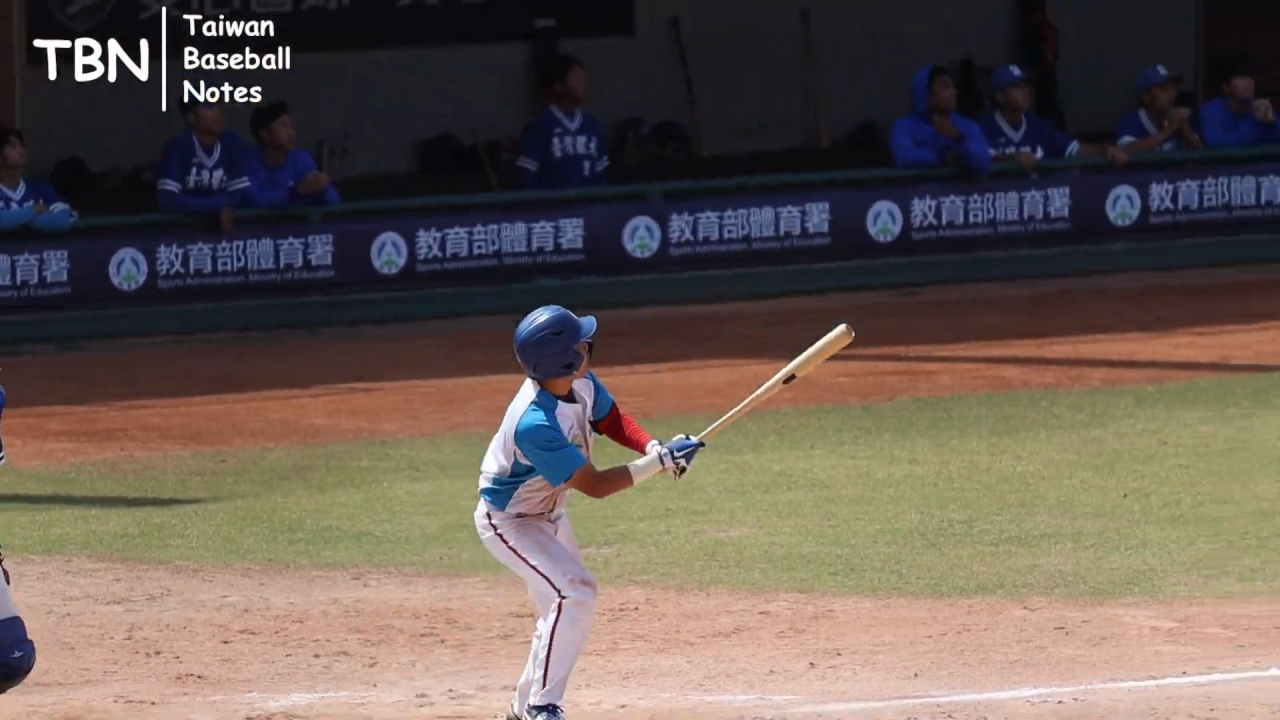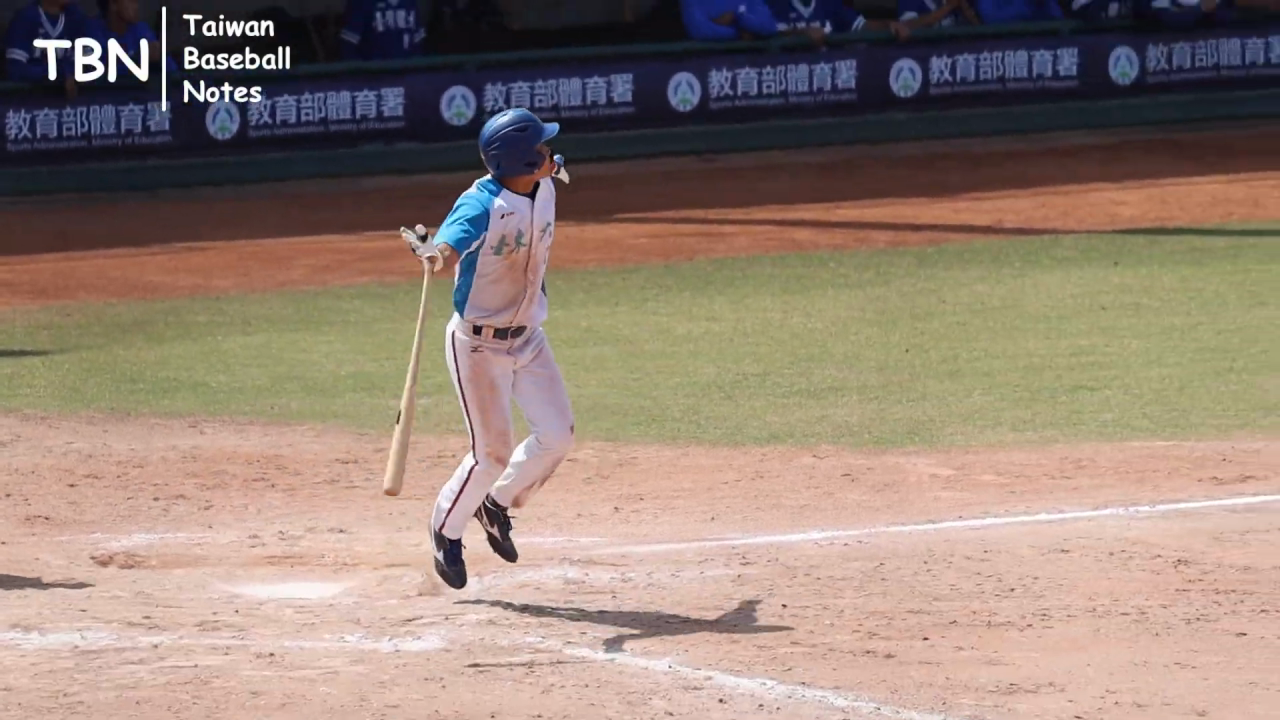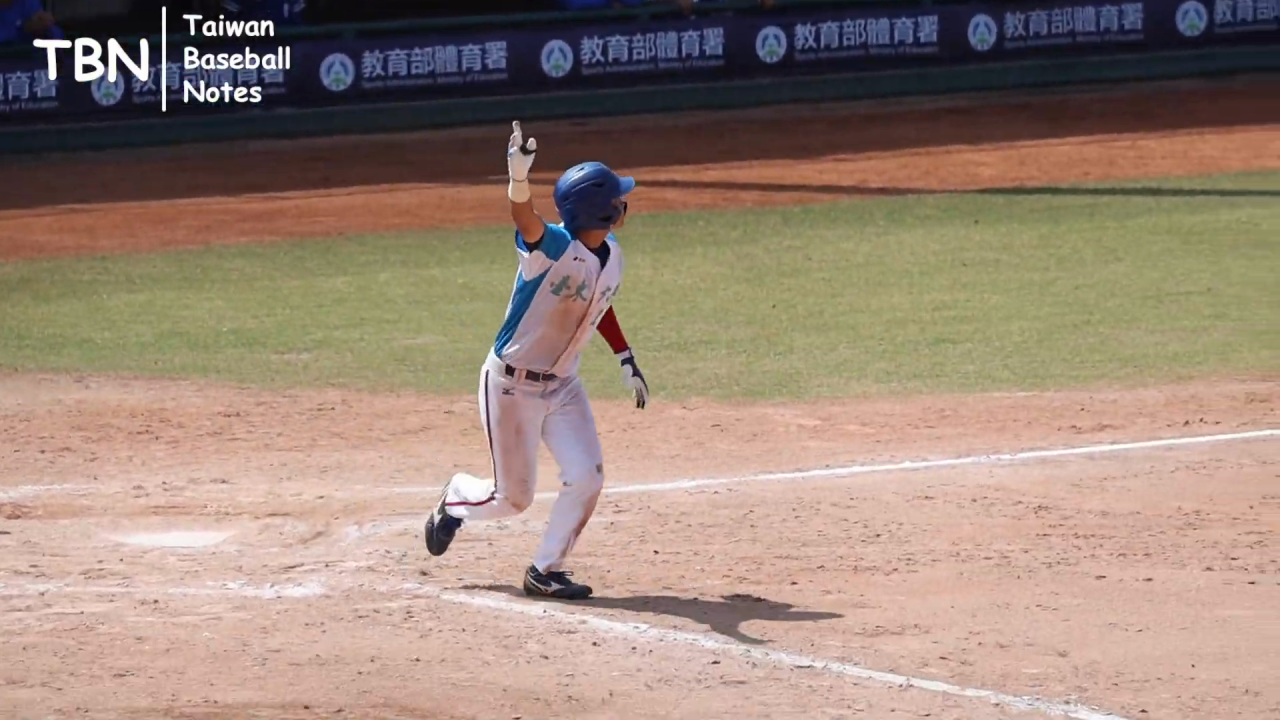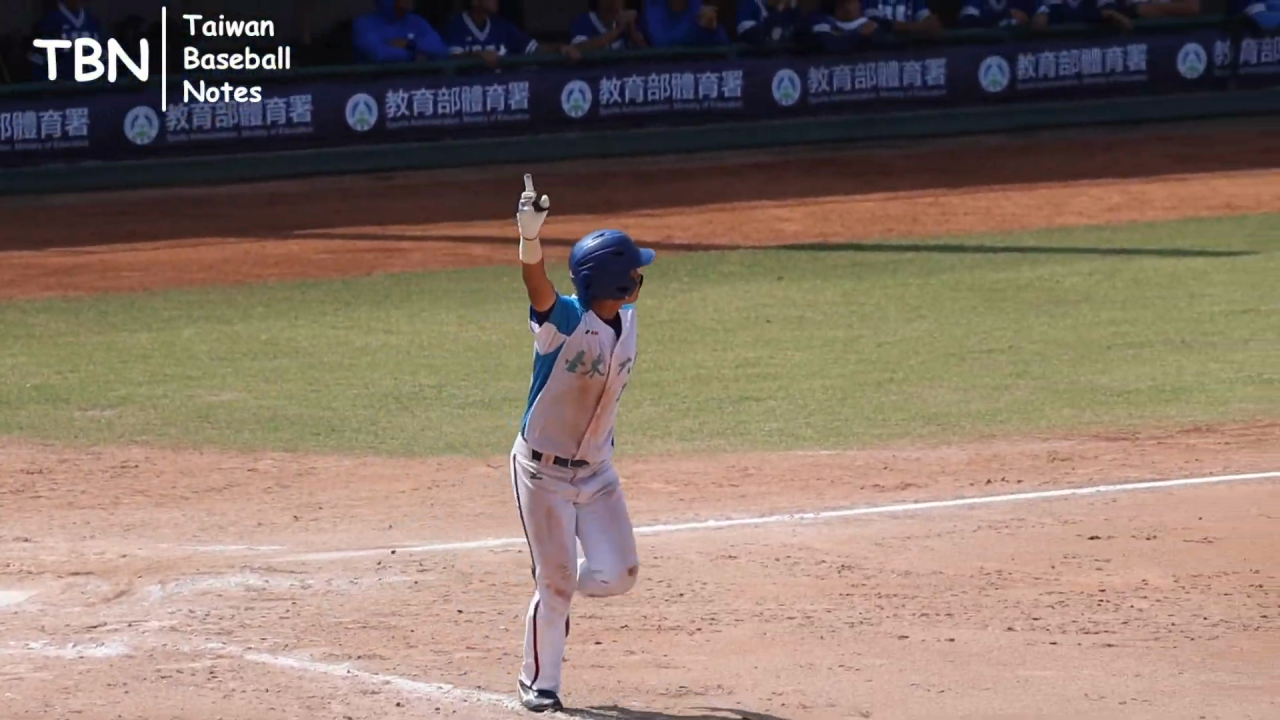
dt=0.4s
person 1, frame 1
left shoulder: (580, 383)
right shoulder: (534, 423)
left elbow: (610, 418)
right elbow: (592, 484)
left wrist: (653, 449)
right wrist: (656, 465)
left hip: (547, 512)
right hip: (509, 520)
left knee: (562, 603)
right knee: (577, 594)
person 1, frame 2
left shoulder: (542, 182)
right shoulder: (480, 204)
right elbow: (445, 251)
left wrist: (556, 165)
right wrist: (431, 252)
left hip: (527, 336)
right hip: (476, 342)
left knee: (557, 436)
right knee: (491, 453)
left ankle: (499, 505)
right ankle: (447, 530)
person 1, frame 3
left shoulder: (611, 252)
right shoulder: (544, 247)
right elbow: (520, 209)
left wrist: (625, 357)
right wrist: (519, 172)
left hip: (561, 384)
right hip: (510, 383)
left knee: (588, 478)
right knee: (511, 497)
left ankle: (546, 570)
right ankle: (456, 500)
person 1, frame 4
left shoulder: (624, 317)
right shoulder: (562, 319)
right elbow: (536, 280)
right wrist: (530, 231)
left hip: (595, 469)
right hip: (542, 470)
left knee: (619, 576)
right knee: (557, 583)
left ankle: (552, 591)
right ankle: (538, 686)
